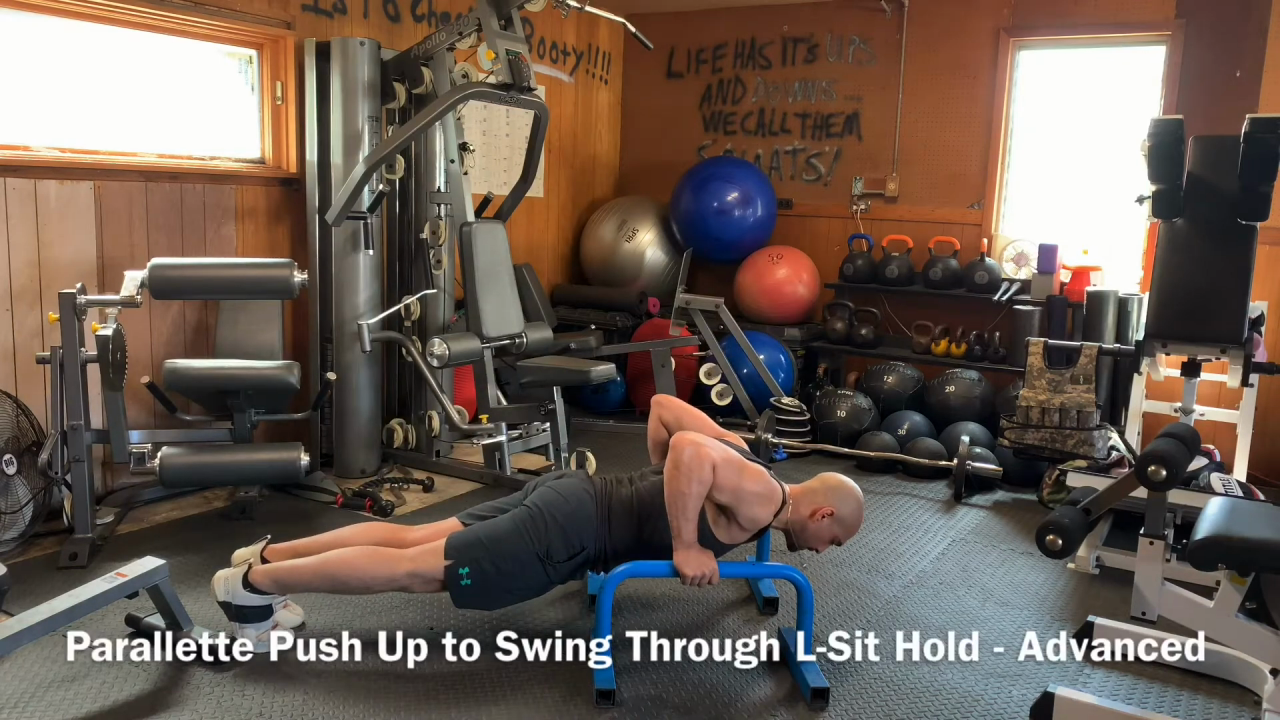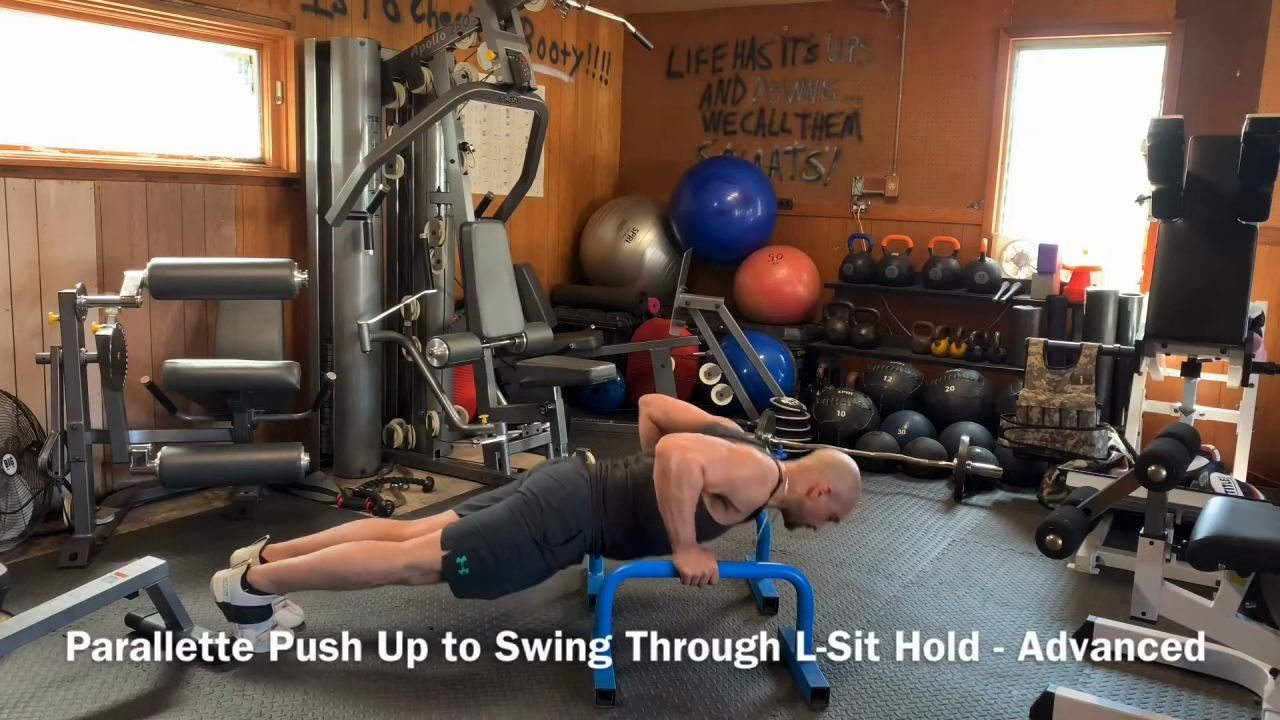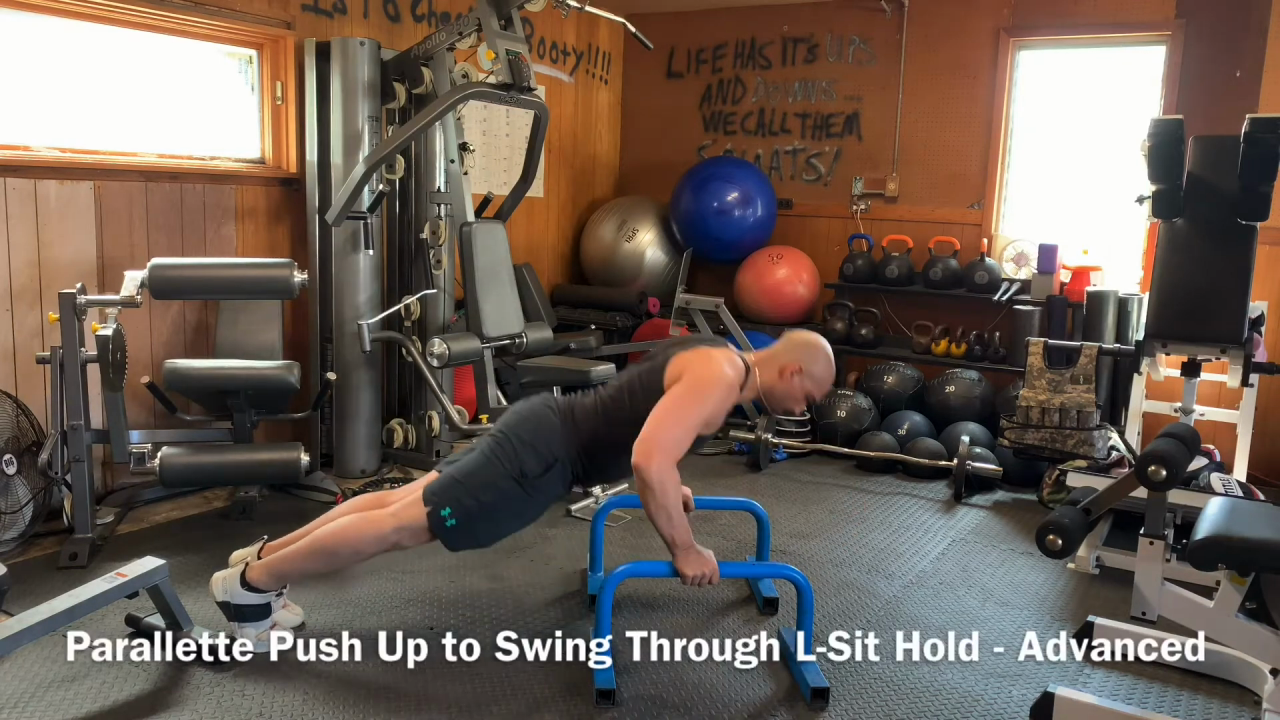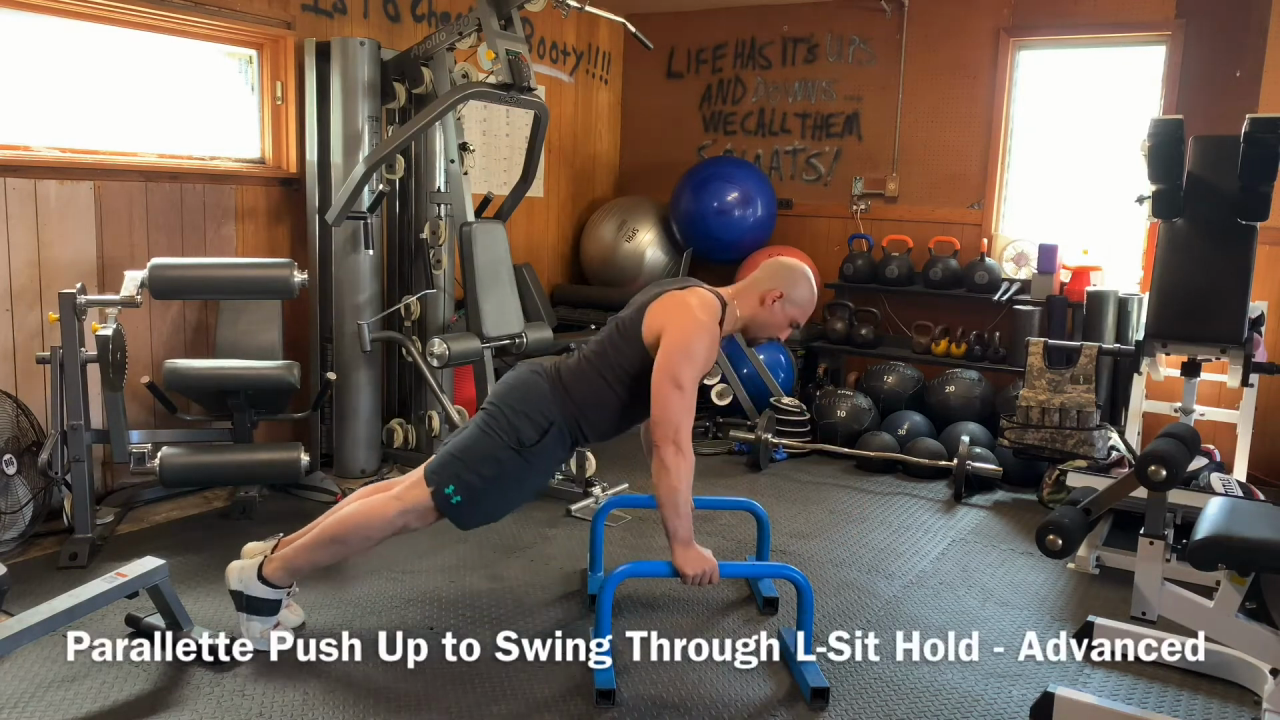
dt=0.3s
person 1, frame 1
left shoulder: (740, 453)
right shoulder: (761, 499)
left elbow: (663, 407)
right elbow: (688, 452)
right wrist: (684, 545)
left hip: (570, 494)
right hip: (569, 531)
left knee: (416, 538)
right knee: (414, 570)
left ankle: (267, 555)
right ankle: (251, 584)
person 1, frame 2
left shoulder: (738, 439)
right shoulder: (757, 477)
left elbow: (650, 405)
right elbow: (676, 454)
right wrist: (685, 546)
left hip: (569, 482)
right hip: (568, 516)
left knee: (411, 530)
right knee: (411, 561)
left ankle: (266, 554)
right ankle: (252, 583)
person 1, frame 3
left shoulder: (714, 355)
right shoulder: (722, 378)
right elbow: (646, 462)
left wrist: (668, 488)
right wrist: (685, 549)
left hip: (544, 429)
right hip: (541, 454)
left knee: (408, 500)
right knee: (402, 525)
left ankle: (263, 557)
right ankle: (248, 586)
person 1, frame 4
left shoulder: (695, 301)
right shoulder: (697, 325)
left elbow: (656, 413)
right elbow: (671, 441)
left wrist: (670, 490)
right wrist: (683, 544)
left hip: (538, 397)
right hip: (536, 421)
left knee: (413, 489)
right knee: (411, 506)
left ankle: (273, 556)
right ankle: (262, 578)
